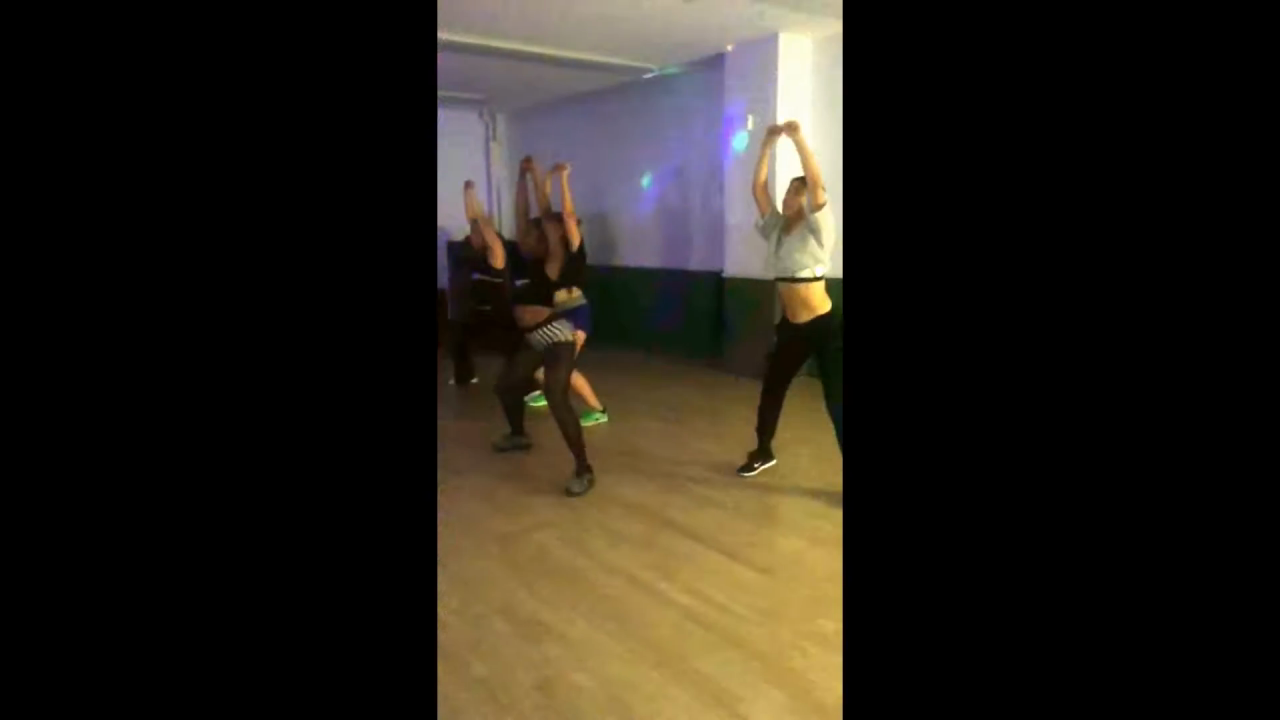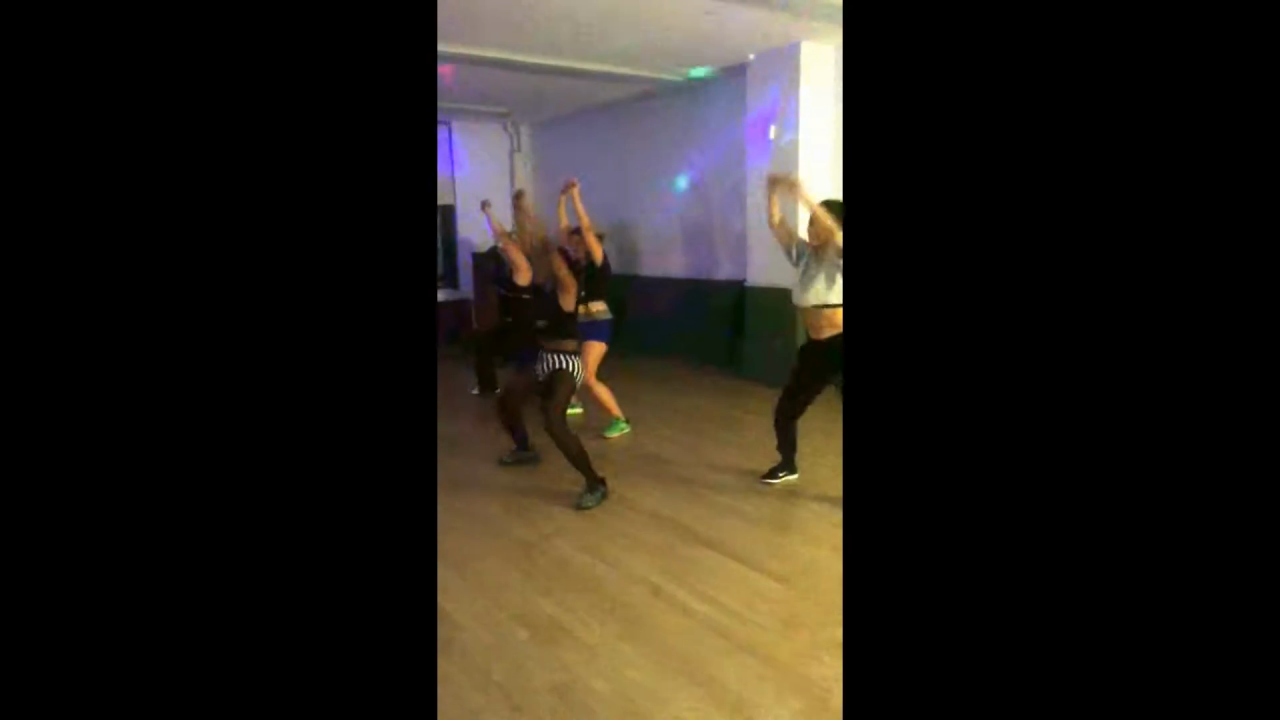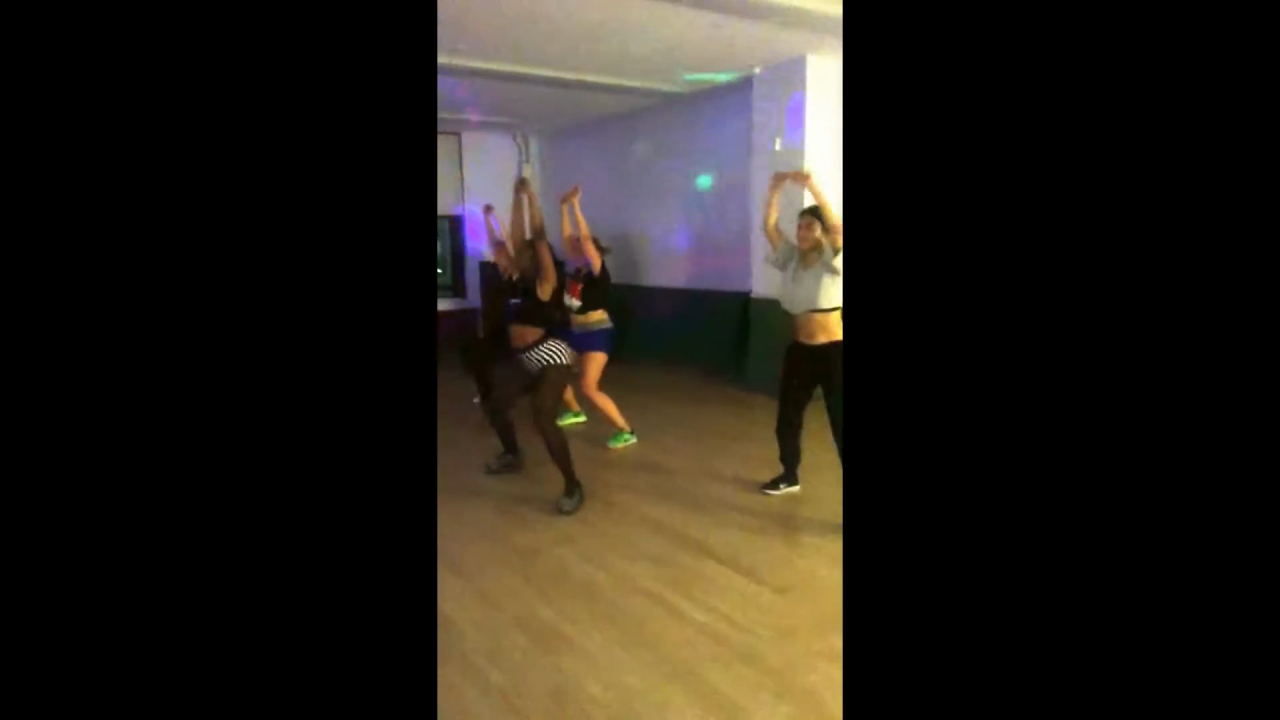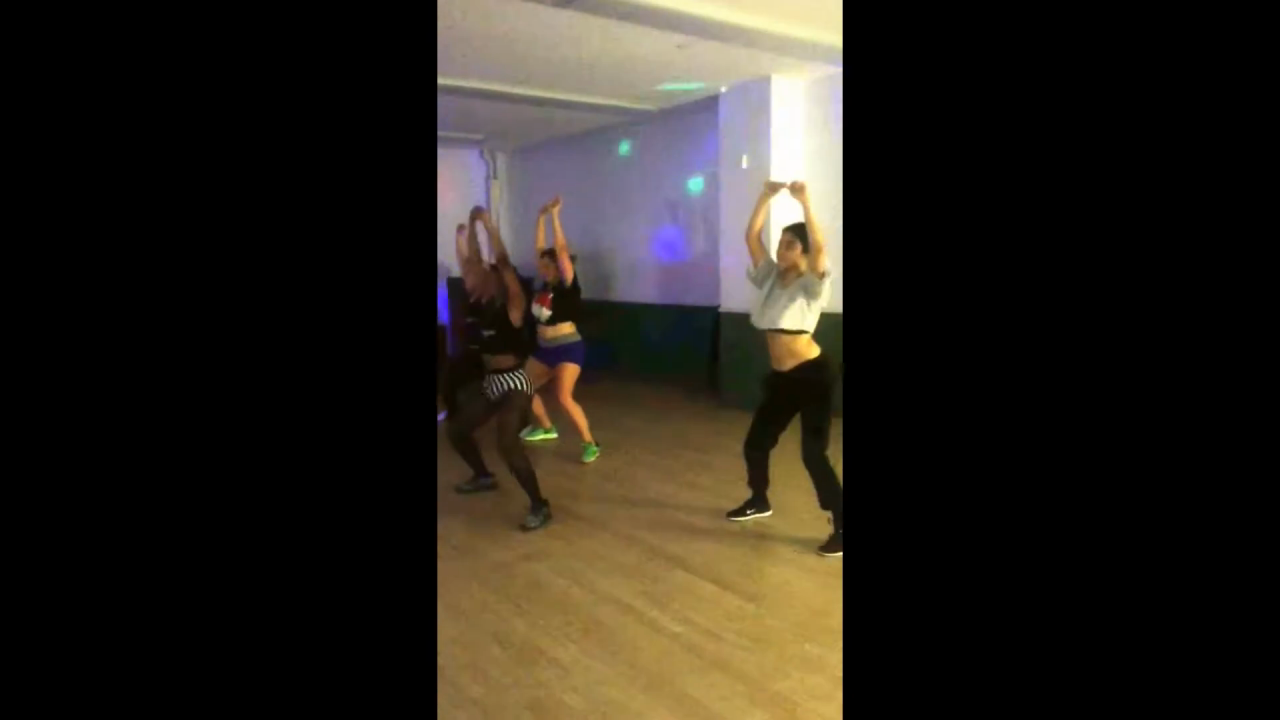
dt=0.7s
person 1, frame 1
left shoulder: (817, 227)
right shoulder: (777, 227)
left elbow: (816, 184)
right elbow: (758, 189)
left wrist: (798, 138)
right wrist: (768, 145)
left hip: (824, 325)
right hip: (790, 327)
left knee: (836, 401)
right knee: (771, 391)
right ankle: (763, 452)
person 1, frame 2
left shoulder: (840, 256)
right shoulder: (806, 253)
left elbow: (830, 228)
right elbow: (778, 226)
left wrist: (801, 194)
right wrist: (773, 195)
left hip: (840, 345)
right hip: (816, 347)
right knee: (785, 411)
right ankle: (788, 464)
person 1, frame 3
left shoulder: (834, 259)
right shoulder: (792, 257)
left elbow: (836, 228)
right elbow: (770, 227)
left wrist: (812, 187)
right wrist: (775, 190)
left hip: (832, 352)
right hip: (800, 351)
left knee: (840, 426)
right knee: (787, 417)
right ankle: (790, 475)
person 1, frame 4
left shoulder: (814, 282)
right shoulder: (771, 276)
left elbow: (820, 248)
right elbow: (752, 238)
left wrist: (805, 202)
right wrist: (765, 199)
left hip: (811, 373)
right hip: (780, 376)
left knee: (813, 452)
right knee: (755, 443)
left ankle: (841, 525)
right ankle: (759, 500)
person 2, frame 1
left shoulder: (552, 261)
right shoulder: (527, 258)
left elbow: (548, 218)
right elbow: (522, 215)
left wrist: (536, 175)
right wrist: (522, 177)
left hip: (556, 335)
right hip: (534, 338)
left knee: (556, 399)
right knee: (506, 385)
left ankle: (583, 469)
right ankle: (518, 435)
person 2, frame 2
left shoulder: (567, 290)
left elbow: (547, 251)
right elbow: (527, 252)
left hip: (565, 364)
right hip: (543, 362)
left knee: (554, 423)
right knee: (506, 401)
left ankle: (596, 484)
right ankle: (524, 449)
person 2, frame 3
left shoulder: (545, 281)
right shoulder: (522, 279)
left elbow: (539, 237)
right elbow: (516, 237)
left wrist: (530, 194)
right wrist: (517, 197)
left hip: (549, 356)
right hip: (525, 358)
left knee: (544, 420)
right knee: (496, 404)
left ankle: (573, 488)
right ankle: (511, 454)
person 2, frame 4
left shoulder: (514, 304)
right shoulder: (487, 304)
left elbow: (504, 263)
right elbow: (473, 265)
left wrist: (488, 223)
right wrist: (471, 229)
left hip: (514, 383)
right hip: (490, 383)
left knee: (507, 444)
right knee: (457, 430)
left ankle: (539, 505)
right ankle: (483, 476)
person 3, frame 1
left shoulder: (574, 250)
left elbow: (569, 215)
right elbow: (546, 208)
left wrist: (563, 178)
right wrist: (548, 178)
left hip: (574, 313)
right hip: (553, 312)
left ankle: (598, 410)
right ankle: (548, 392)
person 3, frame 2
left shoulder: (598, 264)
right shoulder: (574, 263)
left elbow: (587, 230)
right elbow: (564, 228)
left wrist: (576, 196)
right wrist: (562, 198)
left hip: (597, 325)
right hip: (575, 324)
left knee: (587, 377)
left ankle: (620, 420)
person 3, frame 3
left shoulder: (598, 273)
right shoulder: (578, 271)
left elbow: (585, 239)
right elbow: (568, 237)
left wrist: (575, 205)
right wrist: (564, 207)
left hip: (598, 334)
right hip: (577, 333)
left knee: (589, 388)
left ankle: (626, 431)
right ankle: (575, 412)
person 3, frame 4
left shoulder: (568, 285)
right shoulder: (547, 284)
left elbow: (561, 250)
right elbow: (540, 248)
left wrist: (555, 215)
right wrist: (541, 217)
left hip: (568, 347)
right hip: (545, 348)
left knee: (564, 397)
left ankle: (590, 444)
right ankle: (546, 428)
person 4, frame 1
left shoulder: (496, 251)
right shoulder: (475, 252)
left elbow: (483, 222)
right elbow: (472, 218)
left wrist: (471, 193)
right wrist: (466, 193)
left hip: (499, 313)
right hip: (479, 311)
right knee: (458, 338)
right ankle: (464, 375)
person 4, frame 2
right shoulder: (504, 269)
right elbow: (498, 237)
right wrist: (487, 212)
left hip: (525, 328)
right hip: (509, 325)
right knee: (483, 344)
right ankle: (488, 386)
person 4, frame 3
left shoulder: (519, 274)
right shoulder: (504, 274)
left elbow: (508, 245)
right elbow: (494, 243)
left wrist: (493, 217)
right wrist: (487, 217)
right hip: (501, 330)
right knee: (475, 351)
right ankle: (486, 394)
person 4, frame 4
right shoulder: (472, 295)
left elbow: (478, 261)
right elbow: (463, 261)
left wrist: (469, 235)
right wrist: (459, 236)
right hip: (470, 352)
right ankle: (453, 413)
